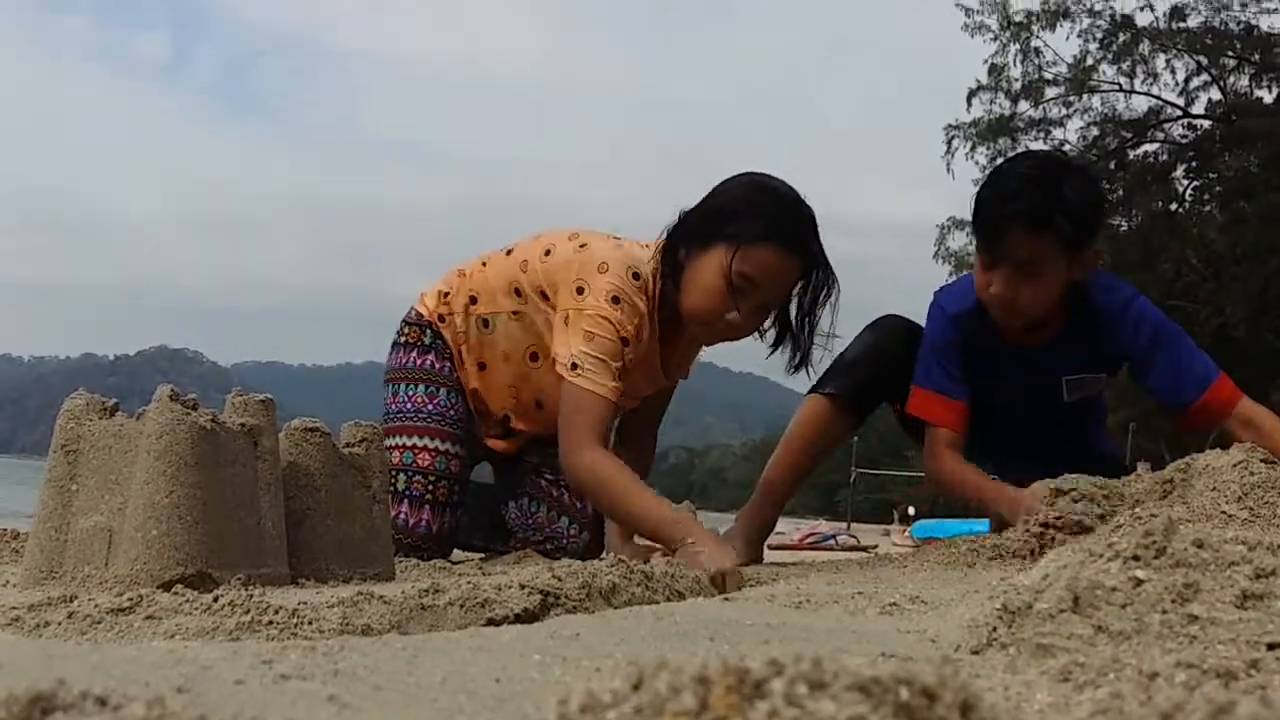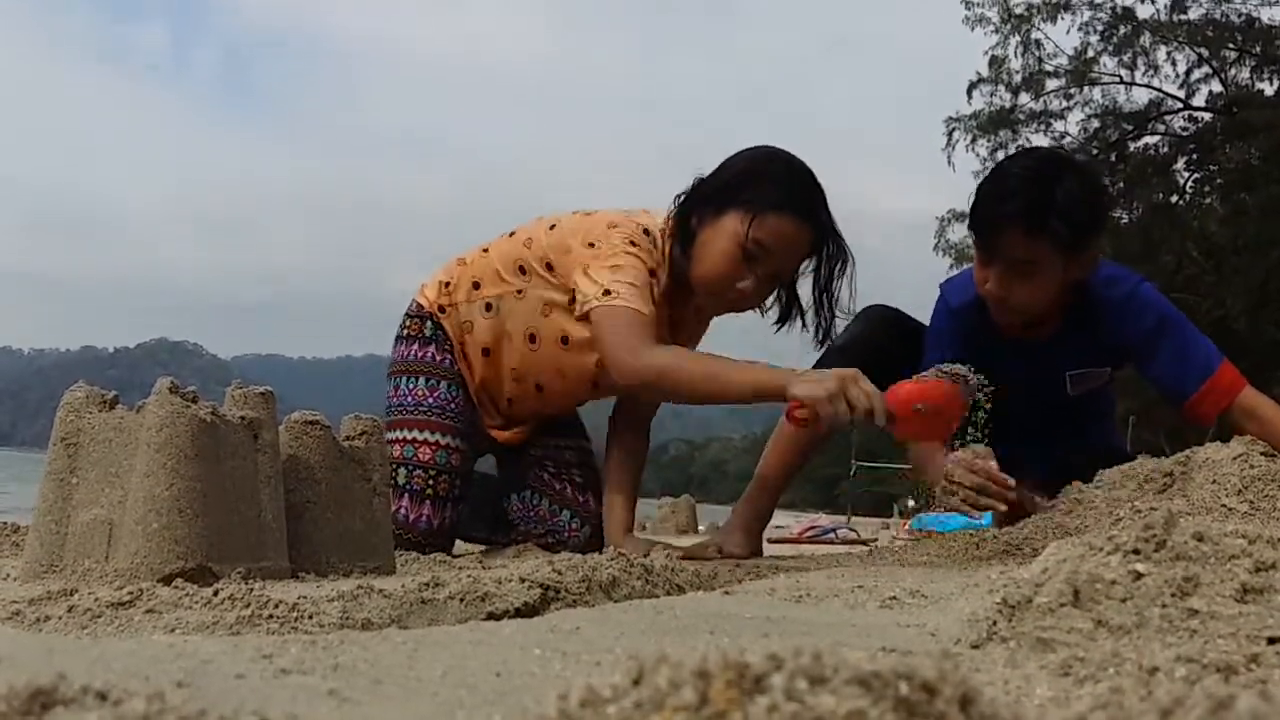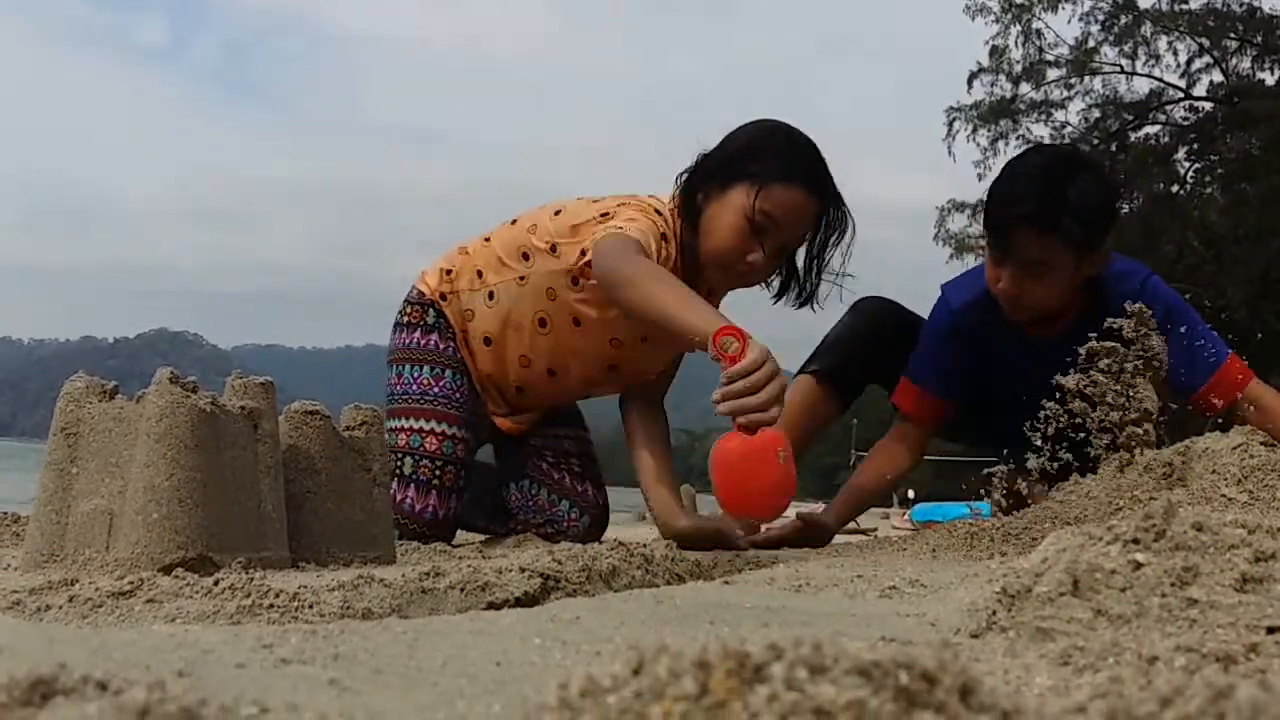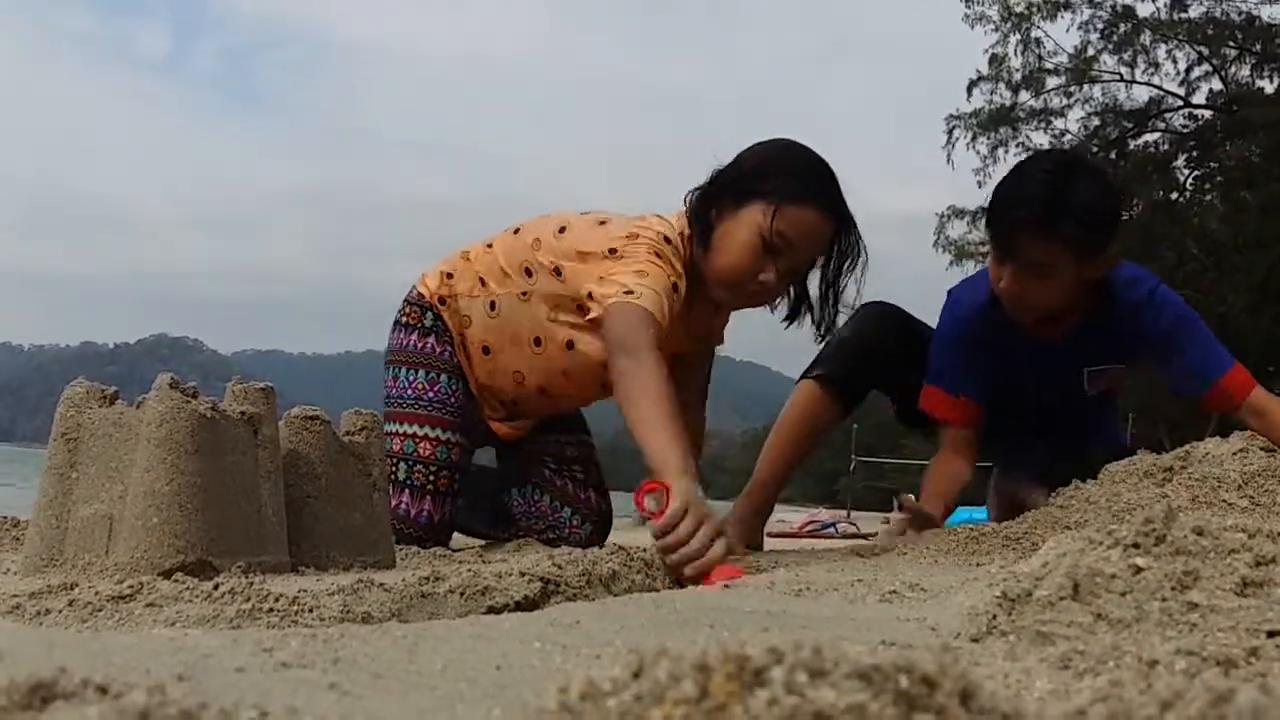
dt=0.2s
person 1, frame 1
left shoulder: (1119, 312)
right shoulder: (956, 310)
right elbow: (939, 456)
right wrist: (1017, 501)
left hip: (1069, 464)
right hip: (977, 445)
right knee: (890, 339)
left ankle: (1030, 521)
right ankle: (750, 523)
person 1, frame 2
left shoulder: (1126, 304)
right shoulder: (960, 305)
right elbow: (925, 437)
right wrist: (944, 468)
left hip: (1075, 455)
right hip: (981, 426)
right knee: (878, 330)
left ankle: (1032, 503)
right ankle: (747, 519)
person 1, frame 3
left shoulder: (1137, 299)
right shoulder: (963, 306)
right elbow: (908, 438)
right wrist: (829, 518)
right hip: (982, 414)
right knee: (875, 322)
person 1, frame 4
left shoulder: (1142, 304)
right shoulder: (970, 308)
right elbow: (955, 447)
right wrist: (923, 519)
left hip: (1074, 445)
right hip: (982, 421)
right knee: (877, 329)
left ankle: (1028, 495)
right ankle: (746, 516)
person 2, frame 1
left shoulder: (685, 325)
right shoulder: (615, 292)
left elbow: (633, 443)
right elbow: (581, 457)
left wrist: (621, 542)
right wrist: (693, 539)
left knee: (572, 543)
right knee: (413, 537)
left ankle: (460, 511)
person 2, frame 2
left shoulder: (690, 308)
right shoulder: (628, 249)
left elbow: (633, 421)
right elbow: (631, 367)
left wrist: (619, 532)
right wrist: (785, 381)
right hip: (448, 339)
left knee: (576, 536)
right knee: (417, 532)
left ankle: (463, 502)
person 2, frame 3
left shoulder: (704, 286)
right shoulder: (639, 227)
left elbow: (642, 401)
right elbow: (627, 280)
left wrist: (663, 501)
right hip: (447, 327)
left knee: (575, 526)
right knee: (417, 523)
left ankle: (463, 484)
person 2, frame 4
left shoulder: (708, 289)
right shoulder: (647, 257)
left elbow: (684, 404)
right elbow: (633, 358)
left wrist: (680, 499)
right wrist: (681, 489)
left knee: (577, 531)
right knee: (412, 527)
left ankle: (463, 492)
